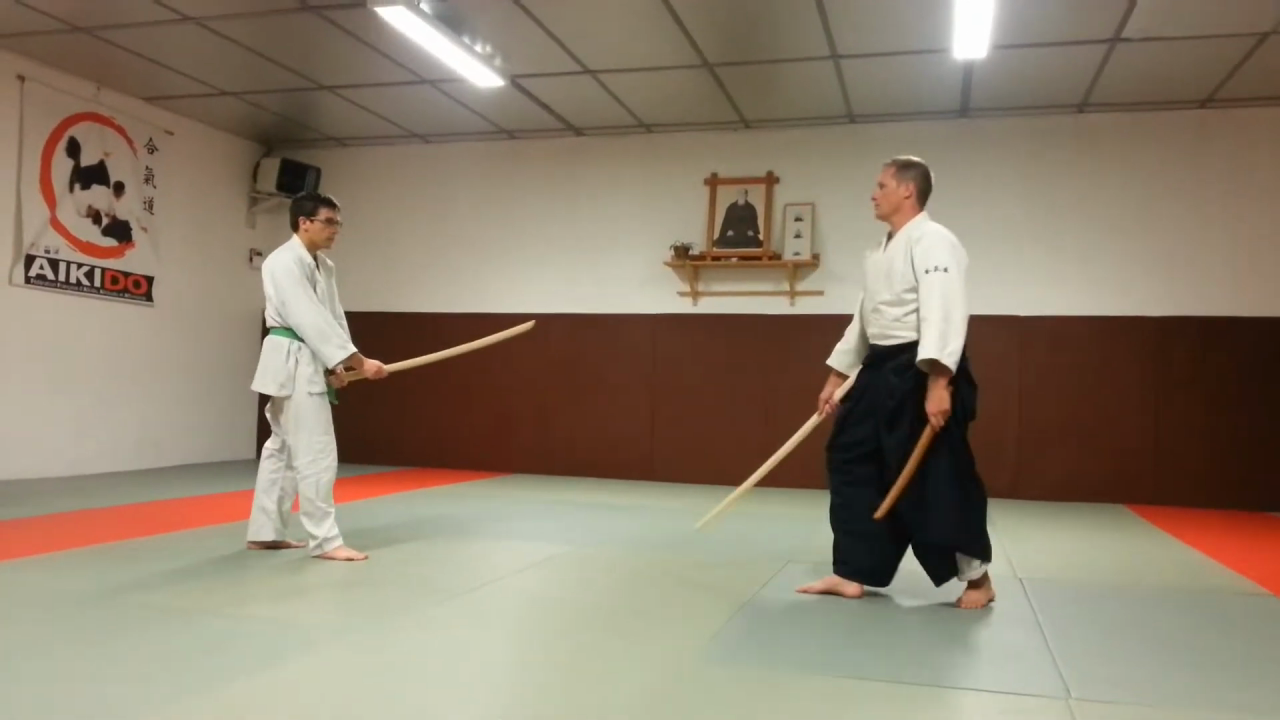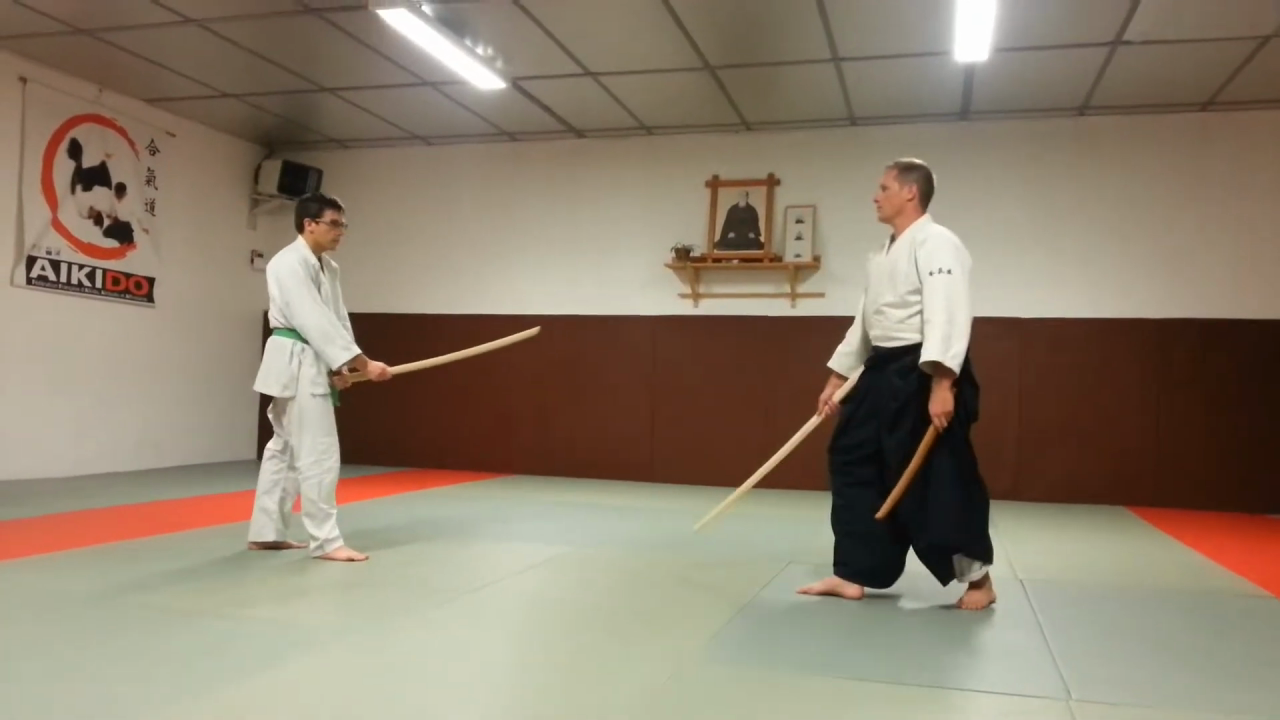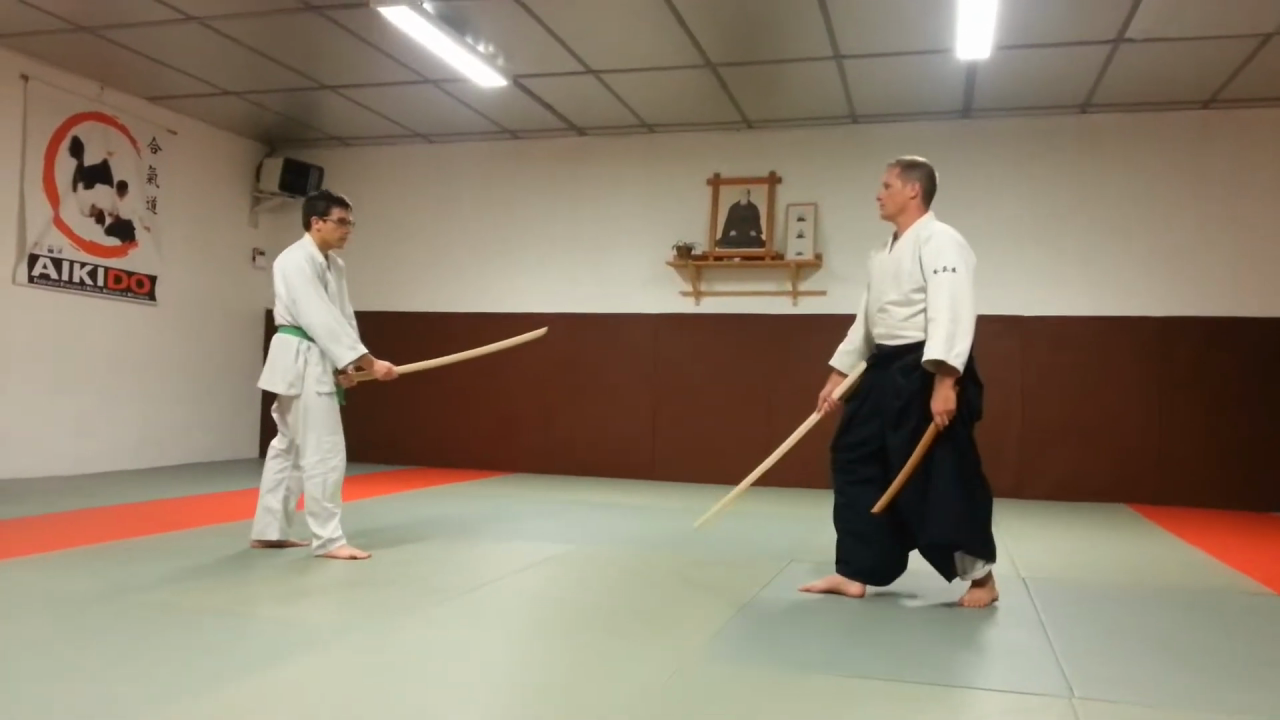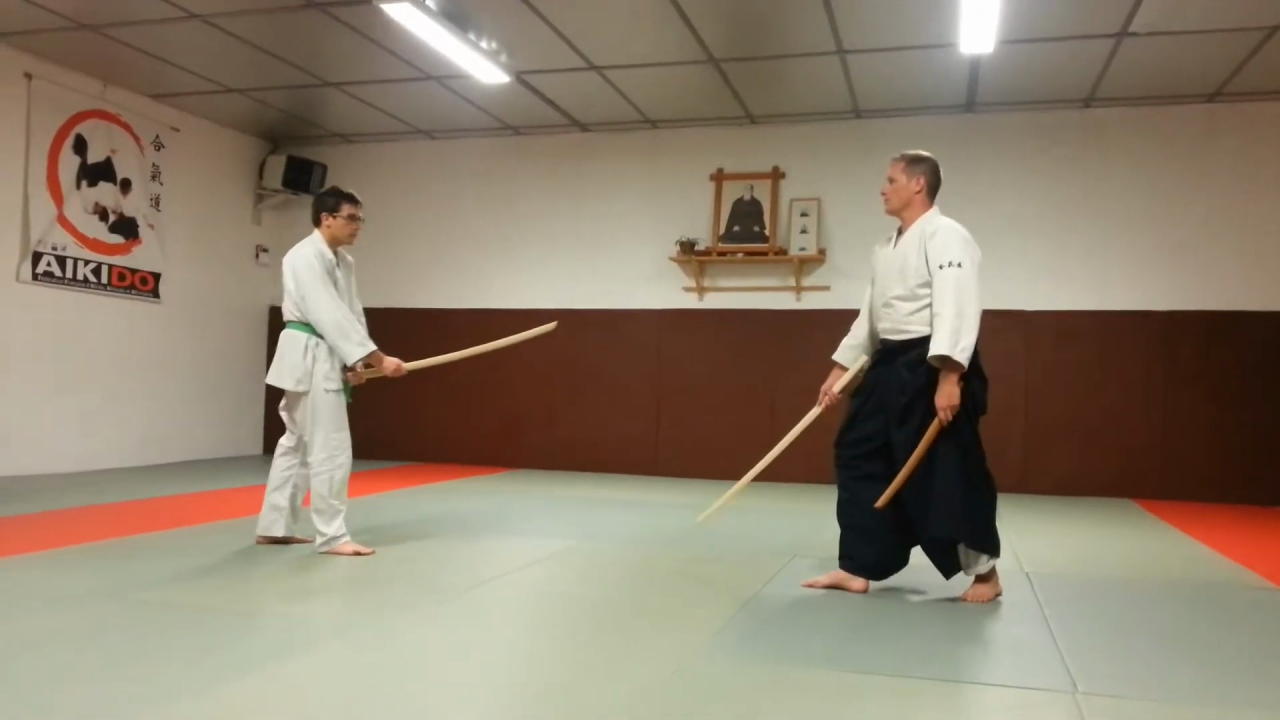
dt=0.1s
person 1, frame 1
left shoulder: (933, 240)
right shoulder: (881, 252)
left elbow: (944, 315)
right elbow: (863, 320)
left wrist: (939, 382)
right wrist: (836, 377)
left hip: (922, 374)
right hip: (882, 373)
left knee: (939, 478)
right knee: (851, 464)
left ankle: (977, 578)
right ankle: (852, 573)
person 1, frame 2
left shoulder: (937, 243)
right shoulder: (883, 253)
left elbow: (948, 317)
right elbow: (865, 321)
left wrist: (943, 384)
right wrist: (837, 379)
left hip: (924, 376)
right hip: (884, 374)
left knee: (941, 479)
right knee: (853, 466)
left ankle: (978, 579)
right ankle: (852, 574)
person 1, frame 3
left shoulder: (940, 241)
right shoulder: (885, 253)
left elbow: (952, 314)
right elbow: (867, 319)
left wrist: (945, 382)
right wrist: (836, 376)
left hip: (927, 374)
right hip: (886, 373)
left knee: (944, 477)
right knee: (856, 464)
left ankle: (981, 577)
right ankle: (854, 572)
person 1, frame 4
left shoulder: (946, 236)
right shoulder: (888, 247)
left elbow: (957, 310)
right elbow: (870, 314)
left wrist: (950, 378)
right wrist: (839, 370)
left hip: (932, 369)
right hip: (891, 368)
left knee: (948, 473)
right knee: (860, 459)
left ankle: (985, 572)
right ankle: (857, 568)
person 2, frame 1
left shoulder: (323, 265)
right shoulder: (284, 262)
left elbow: (334, 317)
right elbow: (310, 320)
left wrist: (335, 366)
right wrist: (357, 360)
left hip: (309, 364)
right hip: (293, 362)
left knee: (282, 448)
right knee: (316, 451)
left ankle: (265, 531)
right ankle: (325, 540)
person 2, frame 2
left shoulder: (328, 267)
right shoulder: (289, 264)
left elbow: (337, 319)
right elbow: (315, 322)
left wrist: (340, 367)
right wrist: (362, 362)
left hip: (313, 364)
right hip: (296, 363)
left knee: (284, 449)
right knee: (318, 453)
left ankle: (265, 531)
right ankle: (326, 541)
person 2, frame 3
left shoulder: (333, 264)
right shoulder: (296, 261)
left elbow: (344, 317)
right elbow: (321, 320)
left wrist: (347, 366)
right wrist: (368, 361)
left hip: (317, 362)
right hip: (302, 362)
left knee: (288, 447)
right knee: (324, 451)
left ankle: (268, 529)
right ankle: (327, 539)
person 2, frame 4
left shoulder: (343, 261)
right shoulder: (305, 258)
left elbow: (352, 314)
right elbow: (331, 317)
left wrist: (356, 363)
right wrist: (377, 358)
left hip: (325, 358)
right hip: (310, 358)
left knee: (296, 444)
right knee: (330, 448)
left ankle: (273, 526)
right ankle: (331, 535)
